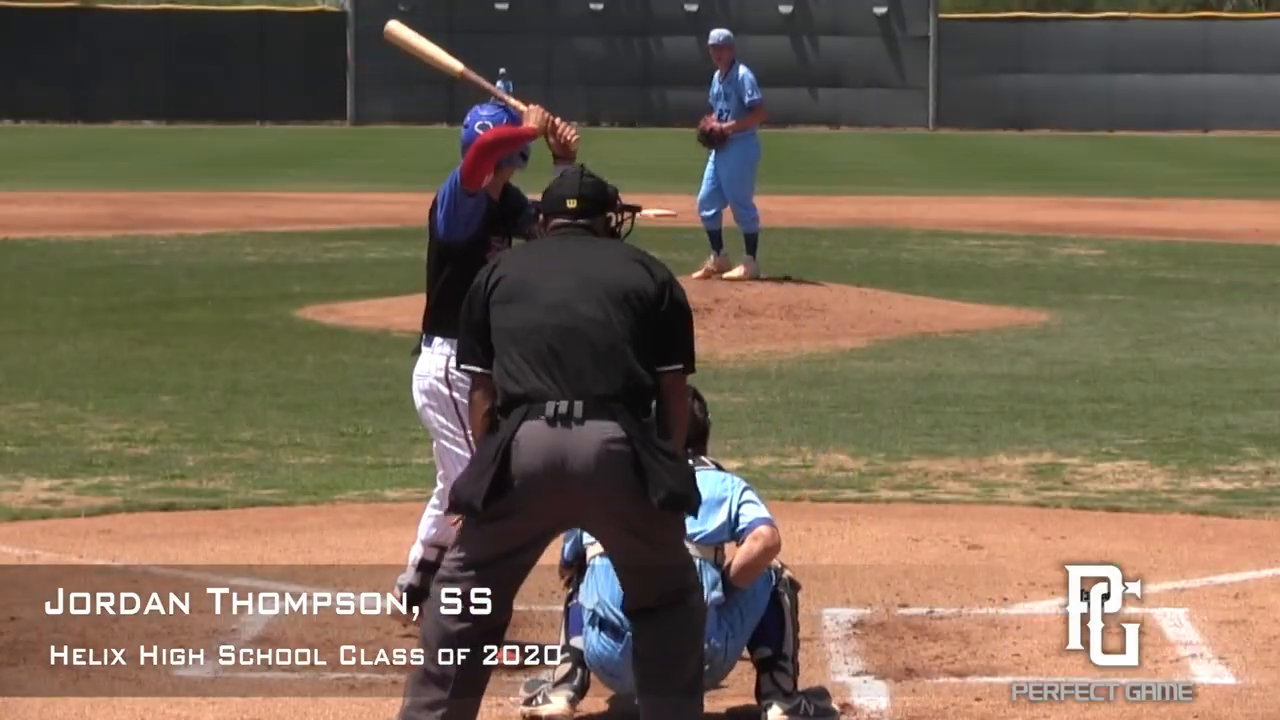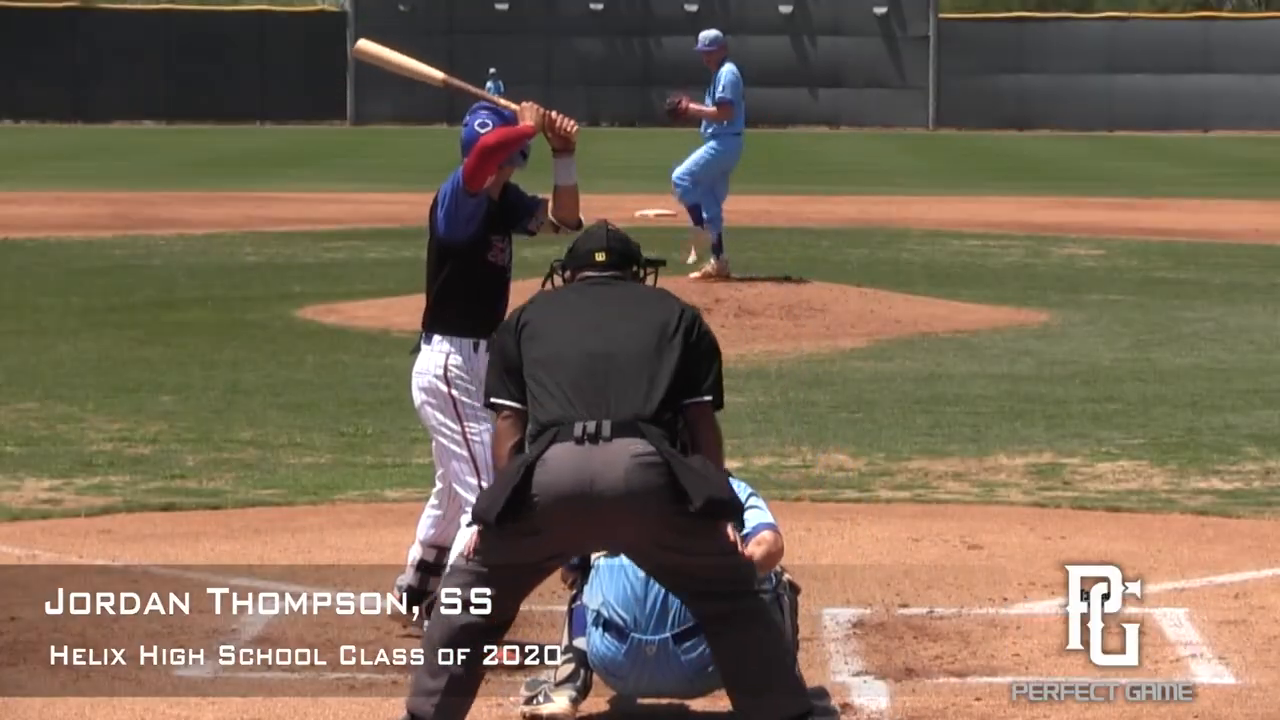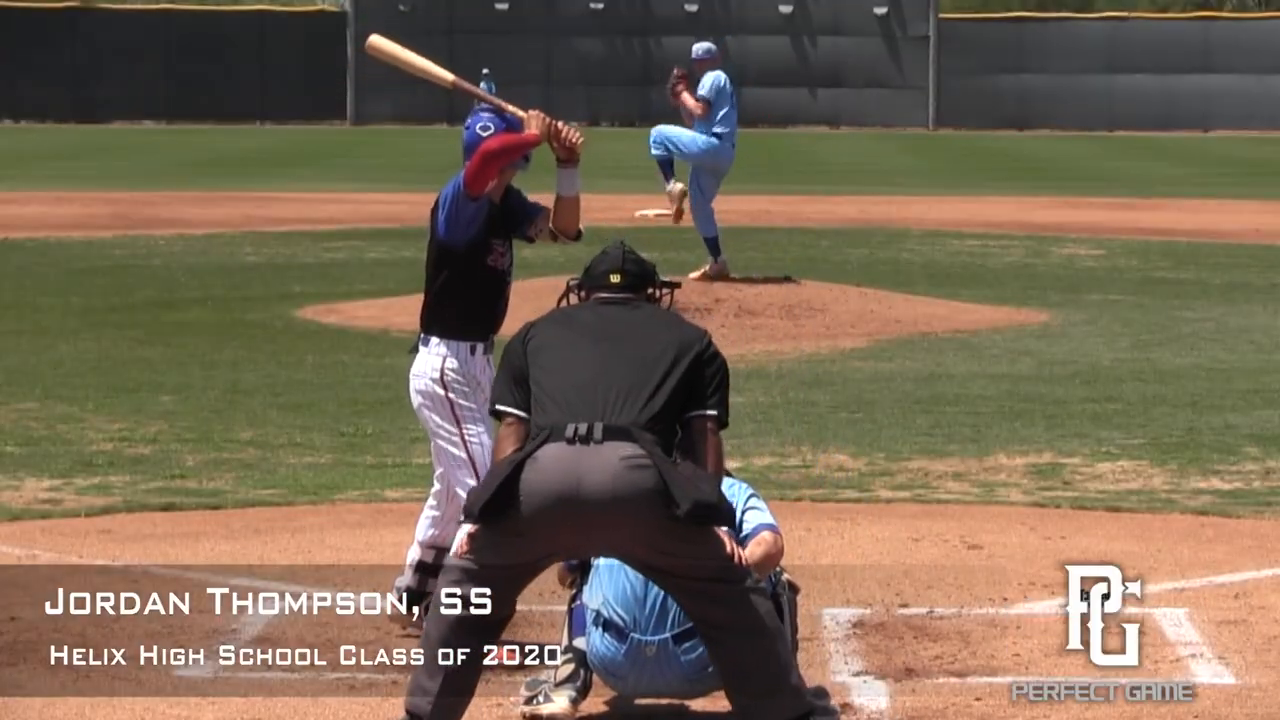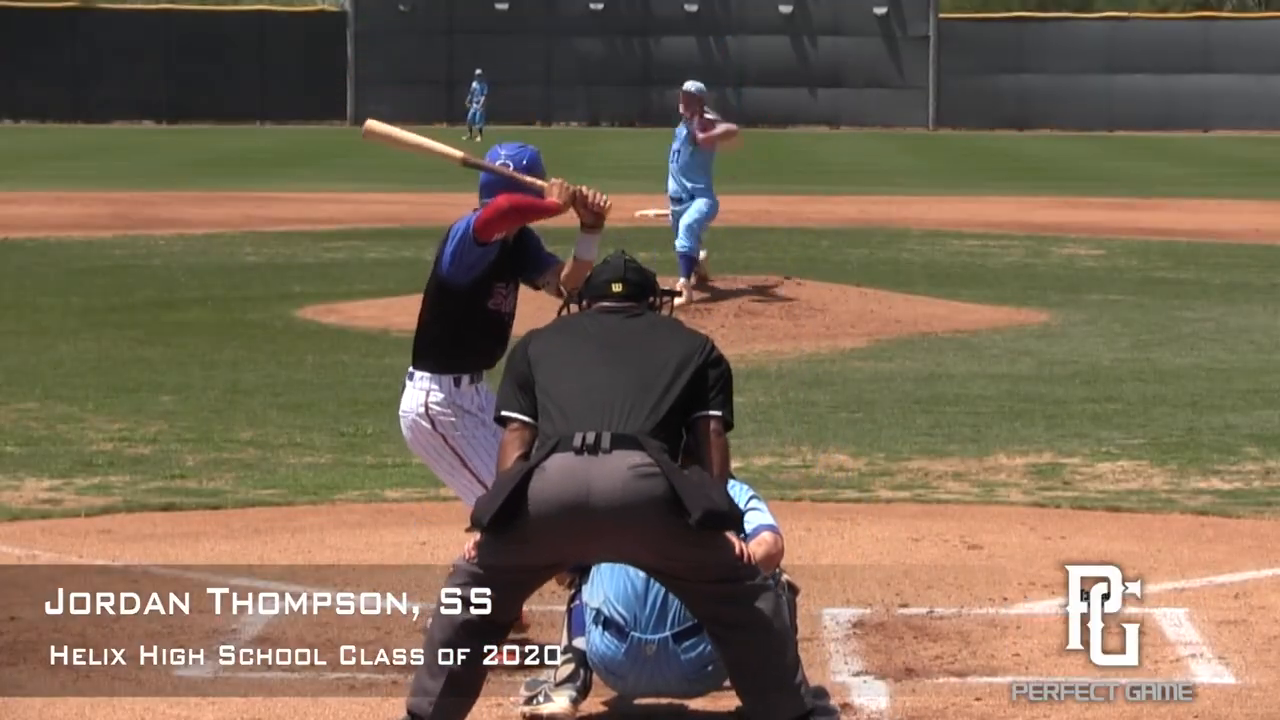
dt=0.5s
person 1, frame 1
left shoulder: (503, 200)
right shoulder: (457, 196)
right elbow: (482, 149)
left wrist: (564, 162)
right wrist: (532, 127)
right hip: (450, 367)
left knee: (458, 488)
left ankle: (415, 593)
person 1, frame 2
left shoulder: (504, 198)
right shoulder: (456, 196)
left elbow: (564, 218)
right elbow: (486, 151)
left wrist: (563, 154)
right wrist: (527, 126)
left hip: (471, 362)
right hip: (449, 366)
left knee: (457, 487)
left ankle: (416, 593)
person 1, frame 3
left shoulder: (505, 201)
right shoulder: (458, 198)
left elbow: (564, 229)
right elbow: (487, 157)
left wrist: (567, 165)
right wrist: (533, 135)
left hip: (471, 363)
right hip: (447, 367)
left knee: (454, 488)
left ankle: (414, 595)
person 1, frame 4
left shoulder: (519, 241)
right shoulder: (470, 235)
left elbow: (567, 285)
right elbow: (499, 210)
left wrist: (589, 229)
right wrist: (553, 206)
left hip: (473, 394)
right hip: (434, 403)
person 2, frame 1
left shoulder: (500, 270)
right shoulder: (650, 272)
left elbow: (481, 391)
right elbow: (673, 388)
left wrist: (492, 468)
right wrist: (668, 470)
left hip: (528, 446)
right hip: (619, 447)
left knee: (466, 586)
right knee: (666, 595)
person 2, frame 2
left shoulder: (527, 316)
right shoulder: (677, 312)
left elbow: (509, 424)
right elbow: (702, 421)
left wrist: (501, 508)
right wrist: (716, 510)
left hip: (553, 472)
right hip: (646, 470)
left knee: (475, 592)
right knee: (729, 596)
person 2, frame 3
left shoulder: (537, 331)
right shoulder: (690, 338)
left elbow: (512, 430)
right elbow: (705, 435)
left wrist: (490, 512)
right wrist: (711, 517)
left hip: (544, 475)
right hip: (639, 477)
left knee: (469, 587)
right knee: (728, 596)
person 2, frame 4
left shoulder: (539, 342)
right shoulder: (694, 345)
left elbow: (516, 437)
right elbow: (711, 435)
left wrist: (498, 518)
right wrist: (717, 519)
left hip: (554, 484)
right hip: (645, 483)
left knee: (474, 591)
right knee: (742, 596)
person 3, frame 1
right shoulder: (724, 484)
left elbow: (567, 571)
right elbow: (766, 542)
right wrist: (722, 588)
left hip: (611, 665)
right knee: (772, 579)
left ankle: (564, 690)
person 3, frame 2
right shoulder: (731, 488)
left elbow: (571, 574)
right elbow: (769, 546)
left hip: (613, 665)
right hip: (697, 665)
left knee: (584, 579)
right knee: (773, 580)
left ankle: (565, 690)
person 3, frame 3
right shoulder: (732, 490)
left elbow: (565, 572)
right elbow: (769, 546)
left hip: (611, 664)
right hip: (698, 665)
left knee: (582, 581)
right knee: (773, 580)
left ankle: (565, 691)
person 3, frame 4
right shoulder: (733, 489)
right elbow: (770, 548)
left hip: (613, 666)
right hip: (698, 665)
left knee: (583, 577)
right knee: (772, 582)
left ankle: (565, 690)
person 4, frame 1
left shoulder: (743, 76)
right shoulder: (716, 77)
left elbow: (759, 113)
left wrist: (727, 127)
right wrist: (711, 125)
left hip: (741, 147)
right hip: (720, 147)
left knee: (741, 204)
right knee: (706, 203)
left ankle: (750, 263)
right ankle: (718, 258)
person 4, frame 2
left shoulder: (727, 73)
right shoulder: (719, 74)
left elbow: (723, 113)
left wrist: (692, 109)
right wrist: (691, 107)
left hip: (723, 143)
right hip: (719, 143)
left knee: (681, 179)
right knee: (708, 202)
left ankle: (702, 231)
right ankle: (718, 262)
person 4, frame 3
left shoulder: (713, 78)
right shoulder: (719, 81)
left elbow: (700, 111)
right elbow: (695, 118)
left wrist: (682, 93)
right wrist: (681, 94)
left hip: (709, 146)
right hip: (724, 154)
left knee: (658, 135)
right knee: (700, 207)
left ankle: (672, 185)
right ankle: (717, 264)
person 4, frame 4
right shoulder: (687, 120)
left elbow: (731, 130)
left wrist: (705, 137)
left hip: (701, 199)
right hip: (678, 199)
left knee: (687, 228)
right knee: (687, 243)
left ankle: (685, 286)
right ankle: (697, 259)
